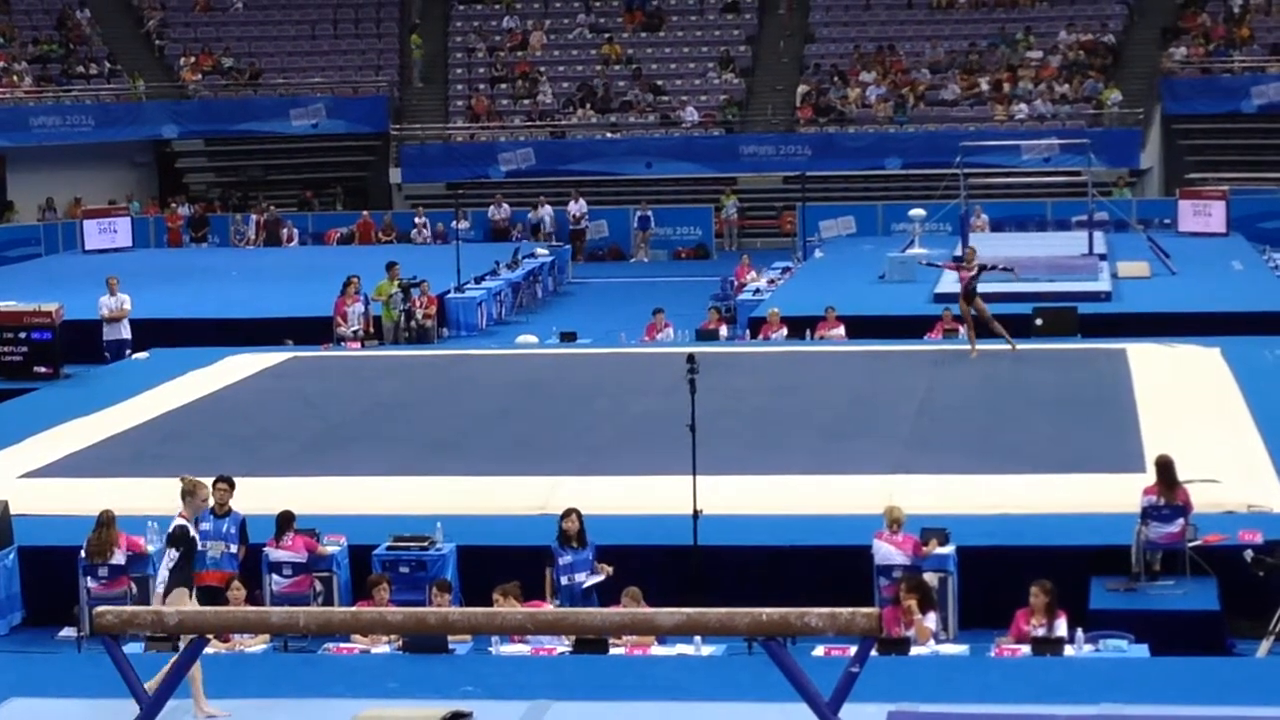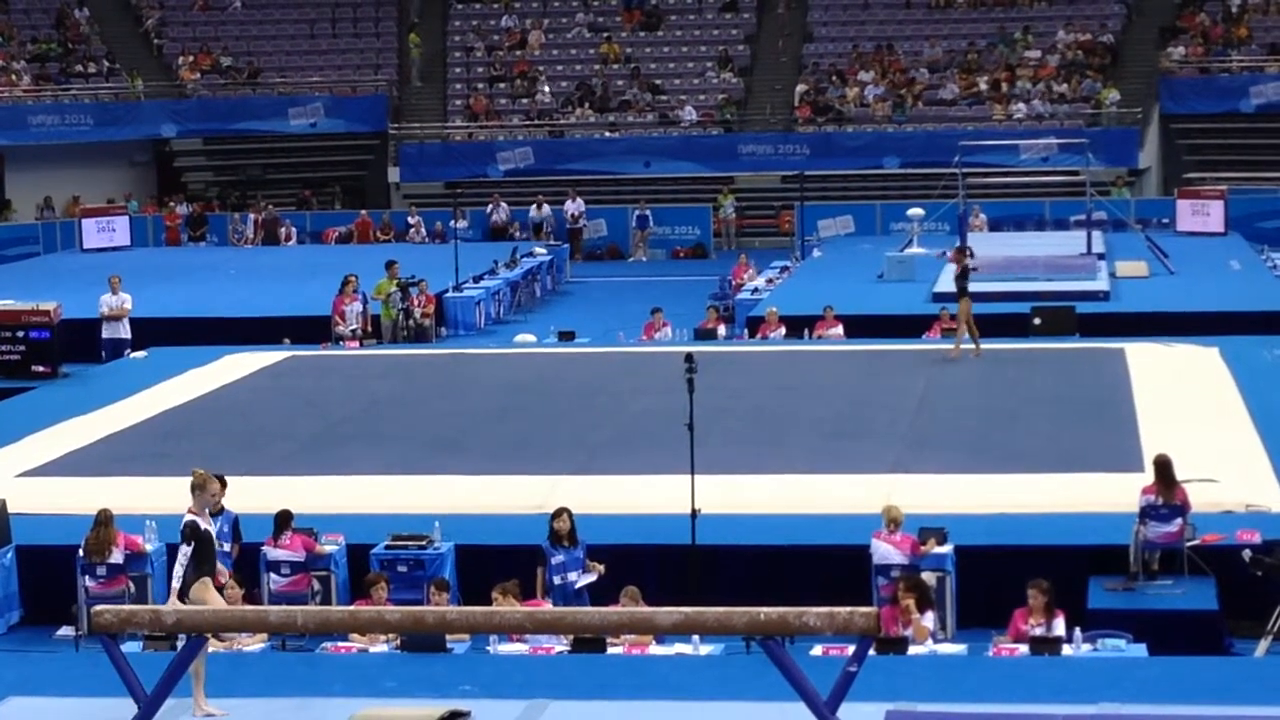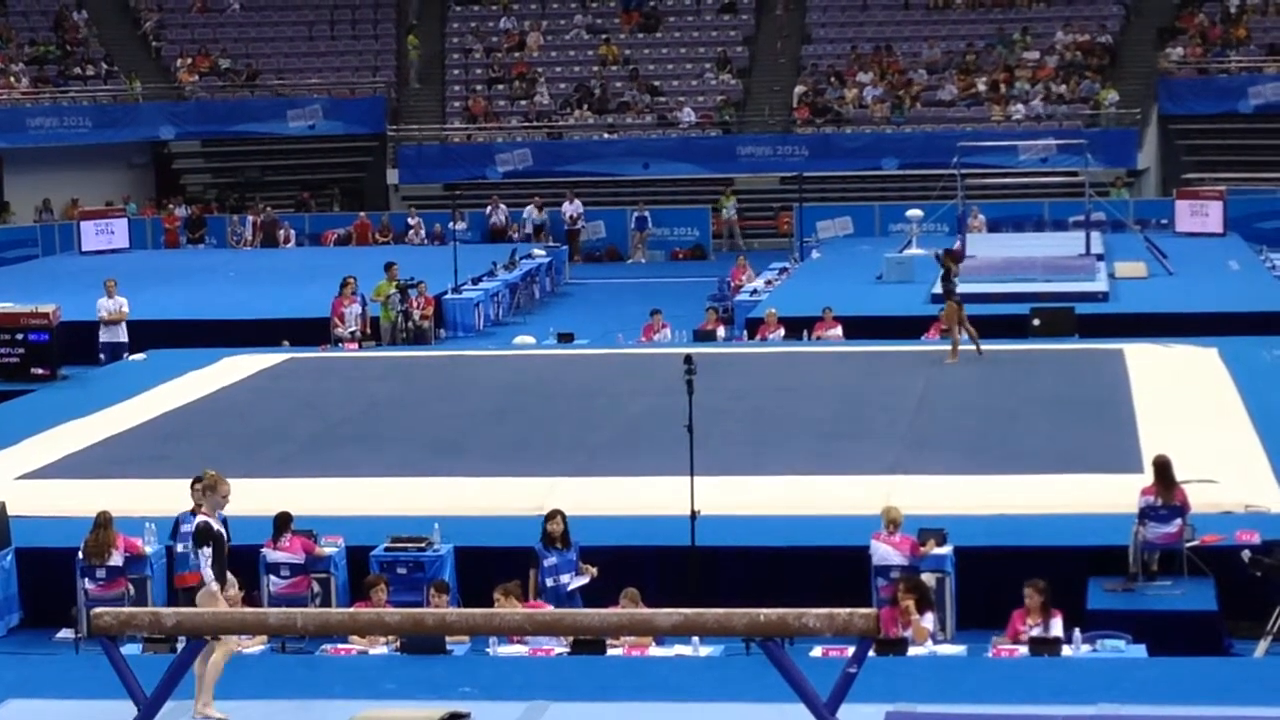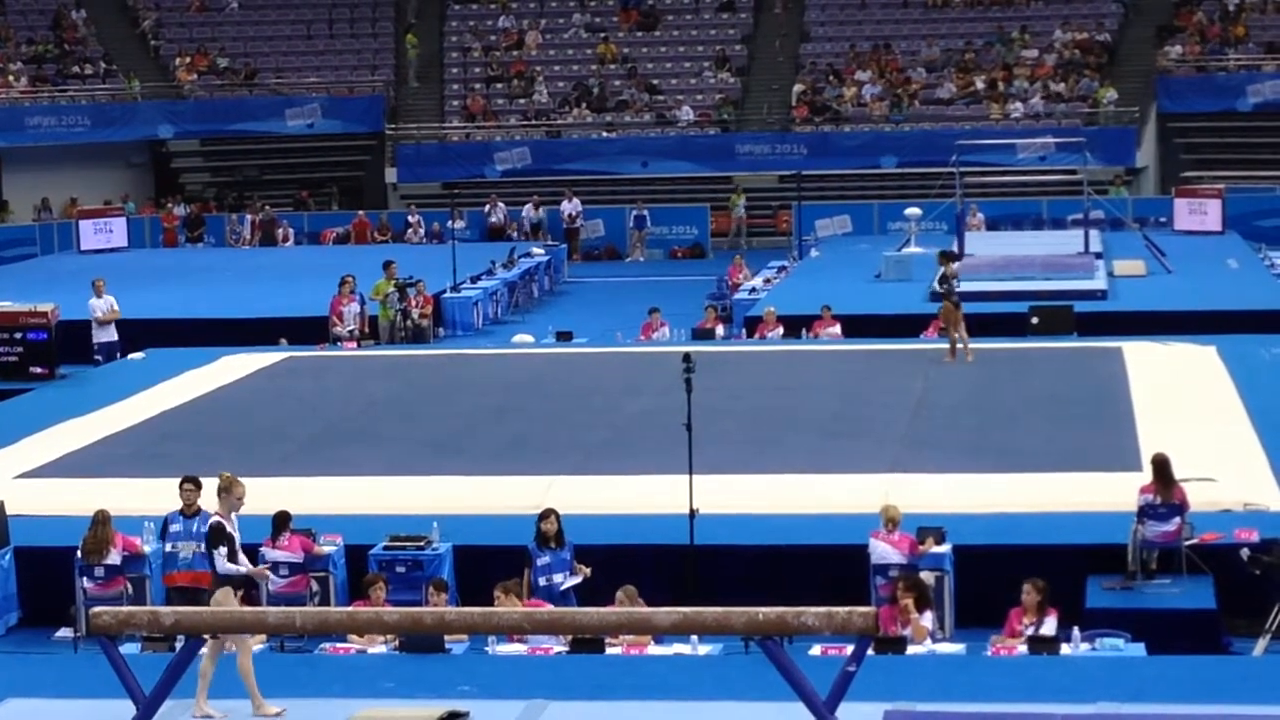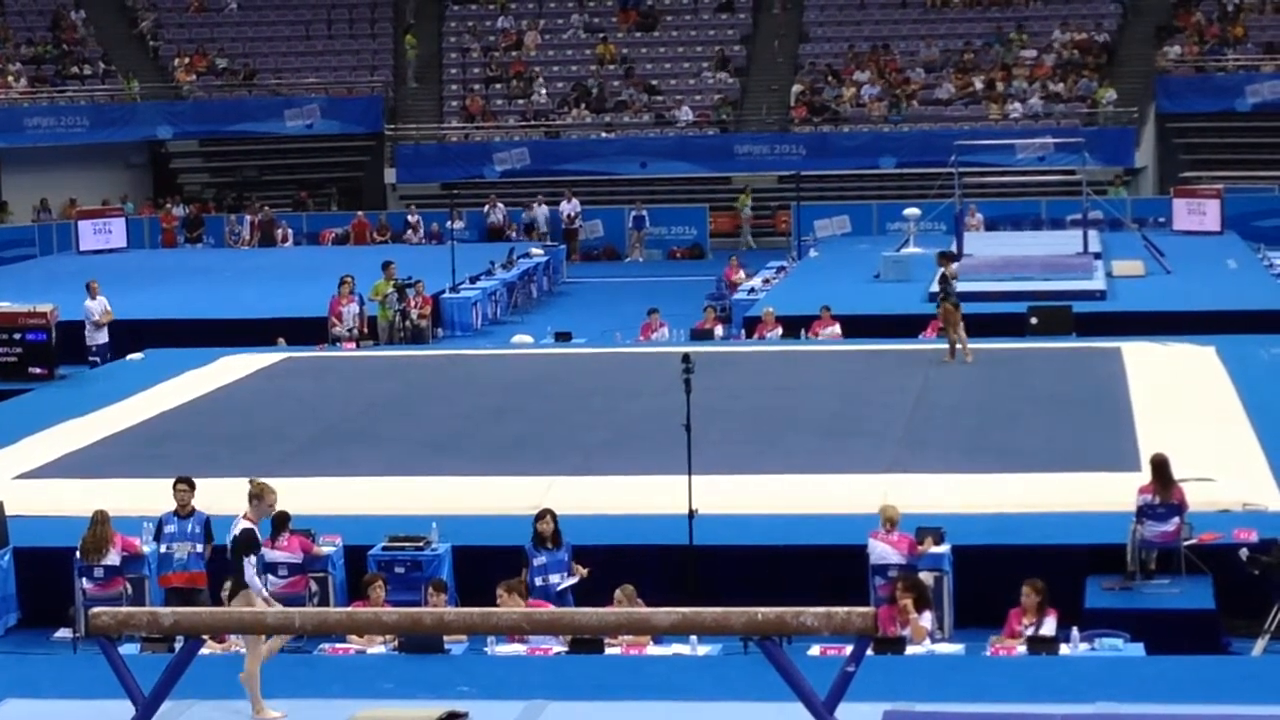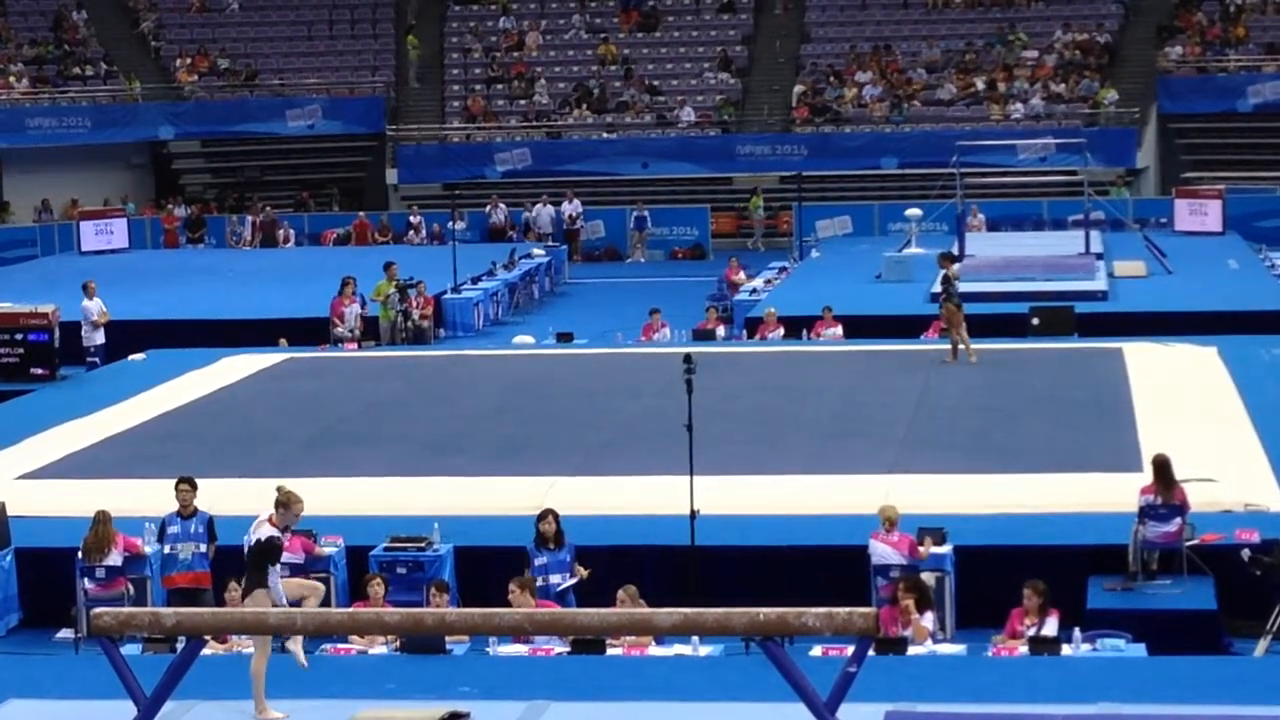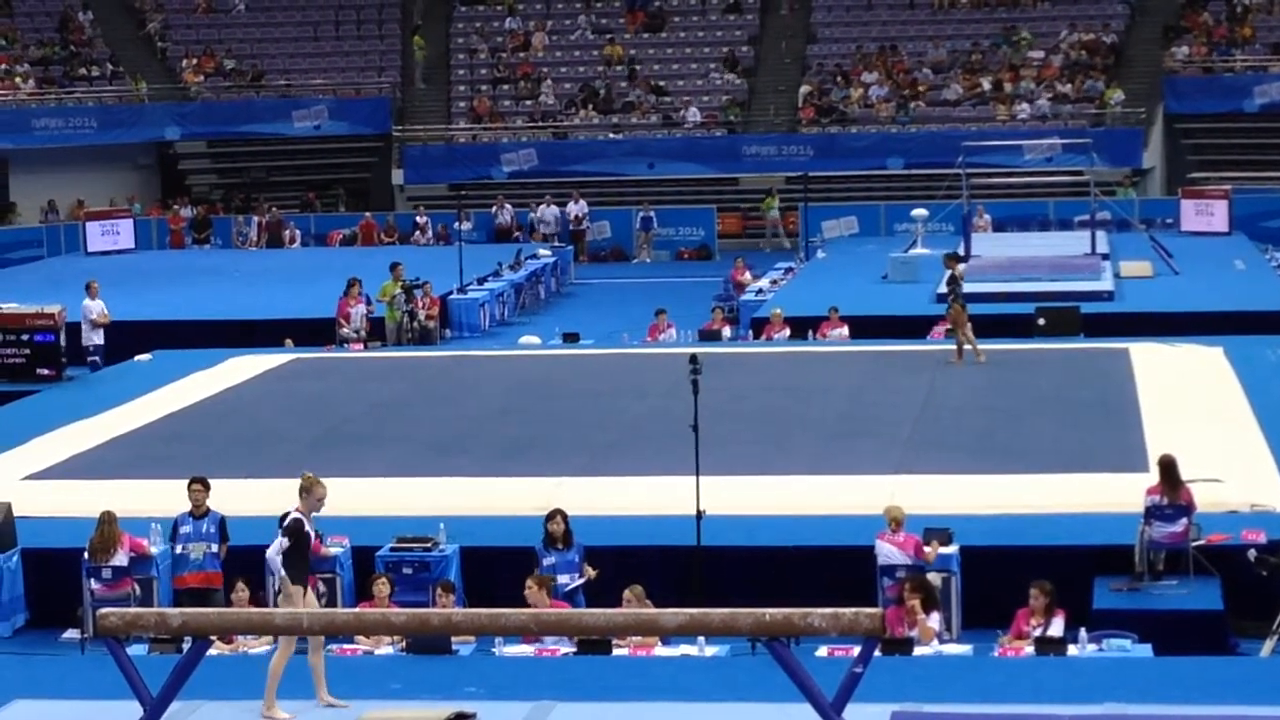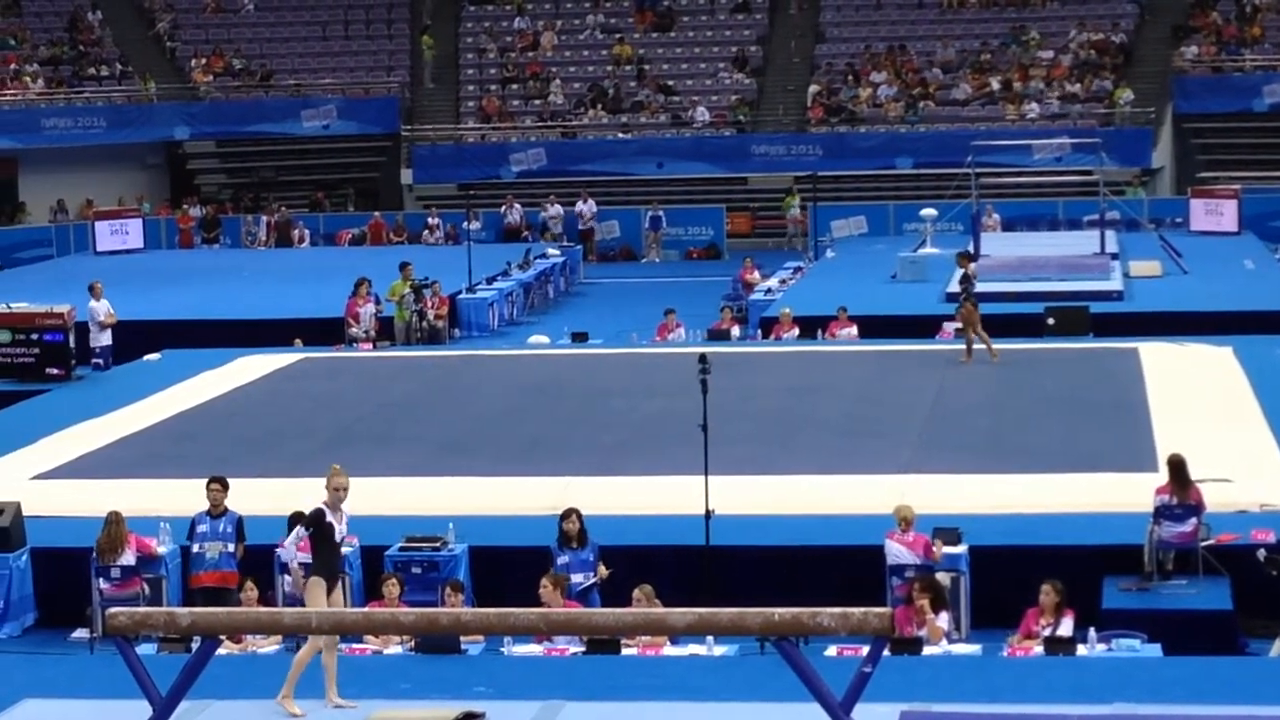
dt=0.4s
person 1, frame 1
left shoulder: (186, 523)
right shoulder: (180, 530)
right elbow: (166, 566)
right wrist: (157, 600)
left hip: (184, 590)
right hip: (176, 593)
right ankle: (150, 689)
person 1, frame 2
left shoulder: (205, 515)
right shoulder: (191, 524)
right elbow: (181, 561)
left wrist: (217, 565)
right wrist: (173, 596)
left hip: (206, 582)
right hip: (198, 585)
left ankle: (199, 703)
person 1, frame 3
left shoulder: (214, 519)
right shoulder: (203, 525)
right elbow: (205, 566)
left wrist: (228, 578)
right wrist: (219, 595)
left hip: (215, 588)
right hip: (209, 592)
left knee: (209, 647)
right knee: (228, 645)
person 1, frame 4
left shoulder: (232, 520)
right shoulder: (216, 526)
right elbow: (221, 566)
left wrist: (253, 570)
right wrist: (251, 572)
left hip: (228, 590)
right hip: (222, 592)
left knee: (215, 648)
right knee: (244, 646)
person 1, frame 5
left shoulder: (244, 520)
right shoulder: (248, 534)
right elbow: (250, 575)
right wrist: (267, 600)
left hip: (248, 590)
right hip: (243, 594)
right knee: (255, 649)
left ankle: (248, 673)
person 1, frame 6
left shoulder: (263, 520)
right shoulder: (273, 540)
left elbow: (246, 543)
right elbow: (273, 580)
left wrist: (251, 571)
left hip: (260, 584)
right hip: (258, 592)
right knee: (263, 650)
left ankle: (295, 640)
person 1, frame 7
left shoulder: (305, 519)
right shoulder: (295, 523)
right elbow: (272, 554)
right wrist: (283, 580)
left hip: (304, 586)
right hip: (292, 588)
left knee: (317, 641)
right knee: (286, 647)
left ankle: (322, 695)
person 1, frame 8
left shoulder: (344, 516)
right shoulder: (318, 514)
right elbow: (291, 542)
right wrist: (294, 571)
left hip: (335, 580)
right hip: (317, 579)
left knee: (332, 641)
right knee: (316, 641)
left ankle: (331, 696)
right ankle: (286, 695)
